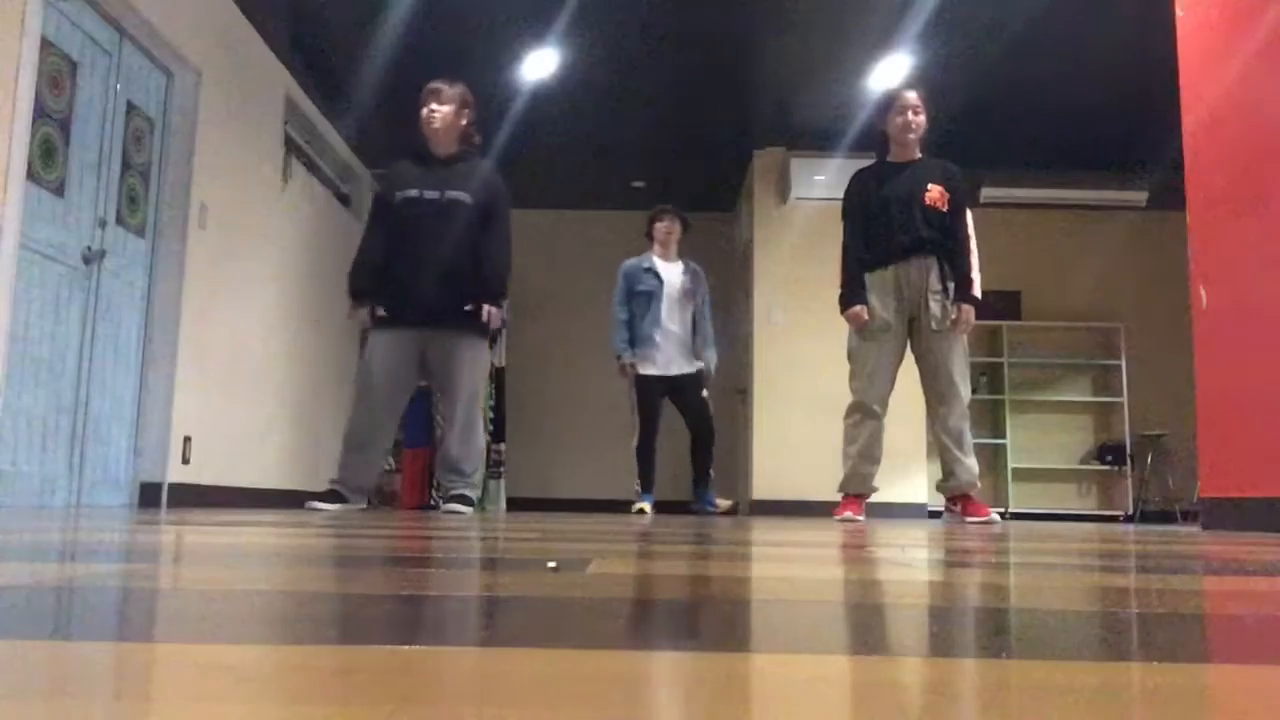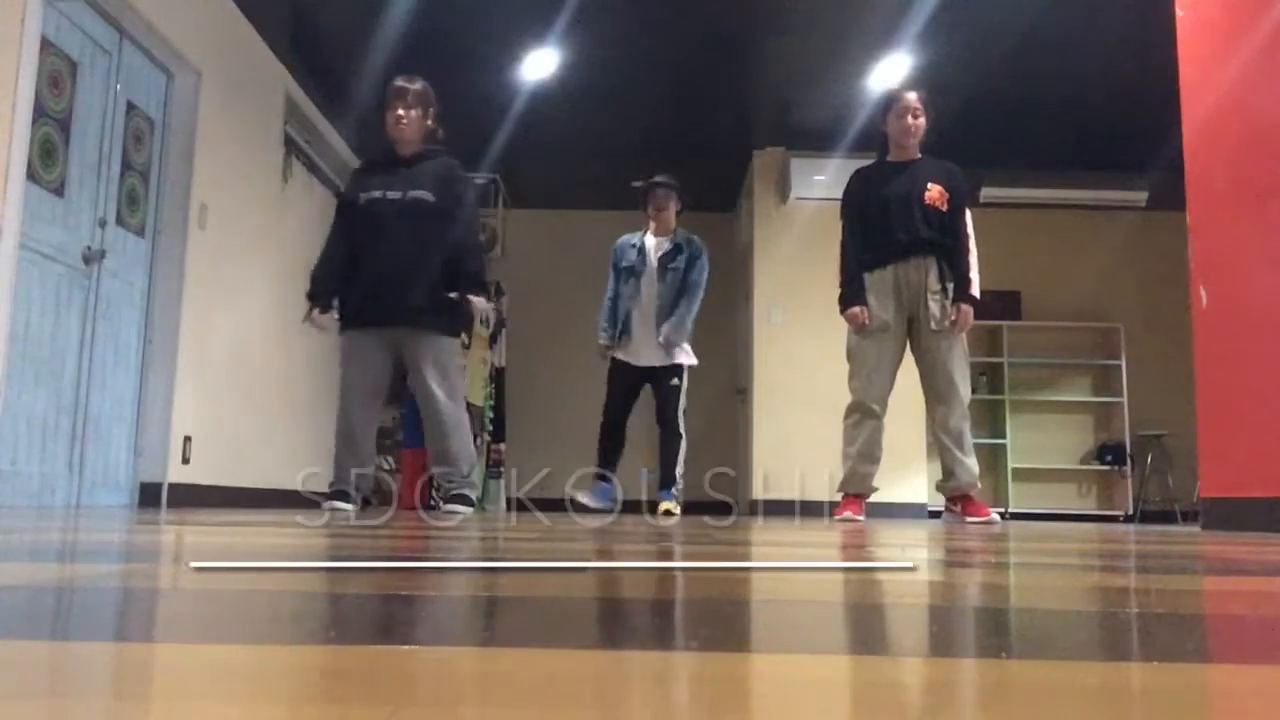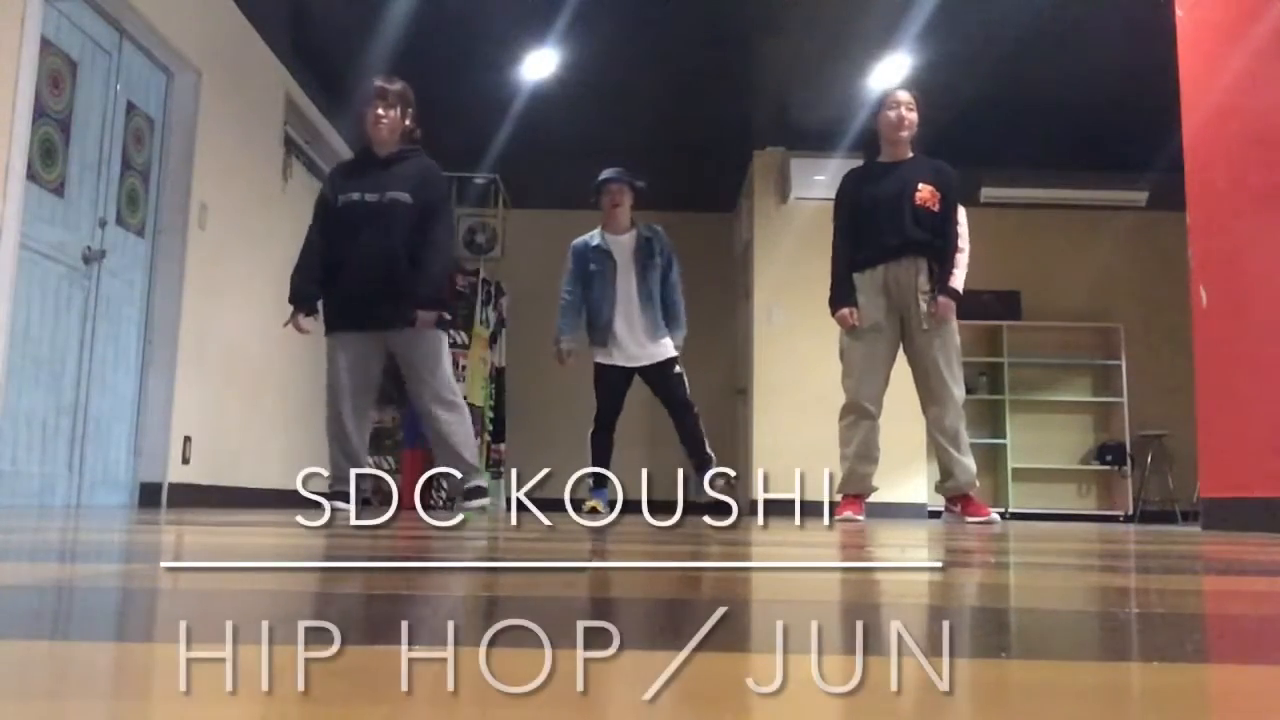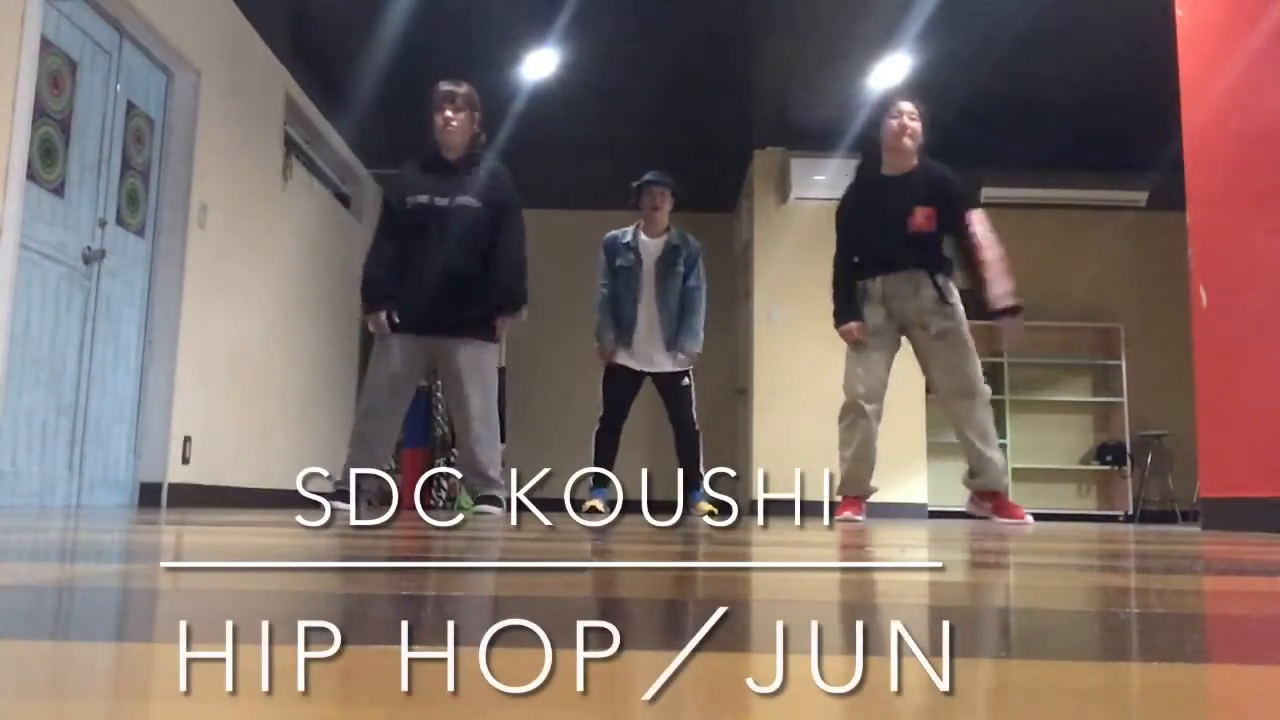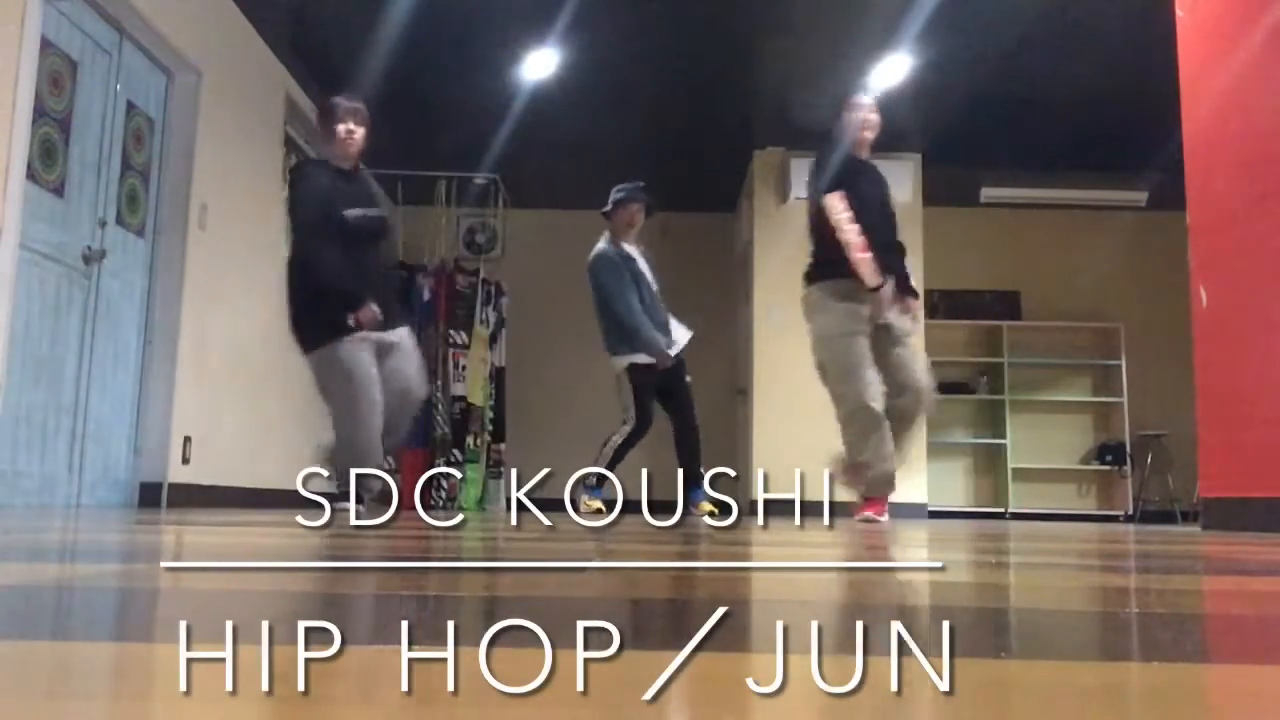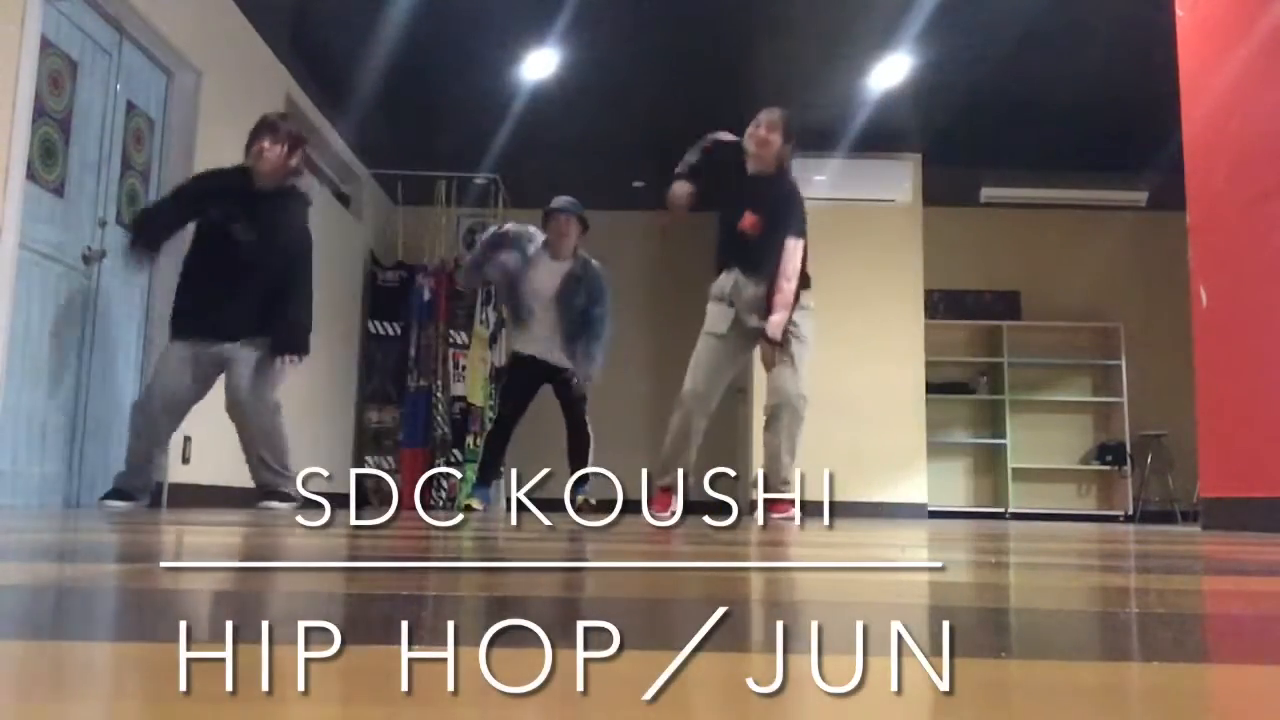
dt=0.7s
person 1, frame 1
left shoulder: (946, 176)
right shoulder: (864, 181)
left elbow: (961, 240)
right elbow: (852, 244)
left wrist: (967, 295)
right wrist: (852, 297)
left hip: (937, 286)
right hip: (880, 287)
left knee: (950, 396)
right knee: (868, 395)
left ankle: (961, 493)
right ankle: (854, 493)
person 1, frame 2
left shoulder: (947, 176)
right shoulder: (864, 181)
left elbow: (962, 240)
right elbow: (851, 244)
left wrist: (966, 294)
right wrist: (851, 297)
left hip: (936, 286)
right hip: (879, 286)
left knee: (951, 395)
right knee: (867, 395)
left ankle: (960, 492)
right ankle: (854, 493)
person 1, frame 3
left shoulder: (939, 174)
right shoulder: (856, 181)
left elbow: (956, 237)
right elbow: (842, 244)
left wrist: (949, 288)
right wrist: (841, 298)
left hip: (928, 285)
right hip: (870, 286)
left knee: (944, 393)
right knee: (861, 394)
left ankle: (959, 492)
right ankle: (853, 493)
person 1, frame 4
left shoulder: (940, 181)
right shoulder: (861, 191)
left elbow: (978, 237)
right elbow: (843, 257)
left wrist: (1002, 301)
right wrist: (845, 311)
left hip: (929, 292)
right hip: (874, 296)
left knee: (968, 390)
right knee: (860, 395)
left ankle: (990, 490)
right ankle: (852, 494)
person 1, frame 5
left shoulder: (874, 176)
right shoulder: (832, 165)
right elbow: (844, 224)
left wrist: (906, 288)
right wrist: (875, 284)
left hip: (883, 295)
right hip: (836, 294)
left knee: (915, 390)
right knee: (862, 400)
left ankle: (862, 470)
right ankle: (876, 491)
person 1, frame 6
left shoulder: (786, 194)
right shoulder: (729, 157)
left elbow: (790, 267)
right elbow: (710, 145)
left wrist: (774, 331)
right wrist: (682, 181)
left hip: (783, 302)
right hip: (731, 294)
left knee: (787, 394)
right knee: (695, 393)
left ankle: (777, 492)
right ankle: (666, 486)
person 2, frame 1
left shoulder: (483, 177)
right shoulder: (399, 175)
left elbow: (495, 242)
right elbow: (375, 238)
left wrist: (491, 295)
right wrist: (362, 291)
left hip: (459, 314)
right hip: (396, 311)
left knee: (462, 407)
right knee: (373, 402)
left ankle: (459, 490)
right ankle: (348, 488)
person 2, frame 2
left shoulder: (448, 174)
right shoulder: (365, 177)
left elbow: (464, 236)
right elbow: (340, 241)
left wrist: (471, 287)
right wrist: (322, 294)
left hip: (429, 313)
right hip: (365, 312)
left knee: (444, 405)
right knee: (355, 405)
left ankle: (459, 490)
right ankle: (347, 488)
person 2, frame 3
left shoulder: (425, 173)
right shoulder: (343, 177)
left elbow: (439, 243)
right elbow: (319, 243)
left wrist: (431, 299)
right wrist: (304, 298)
left hip: (412, 312)
right hip: (351, 312)
left knee: (440, 398)
right knee: (345, 405)
left ankle: (471, 483)
right ankle: (344, 490)
person 2, frame 4
left shoulder: (492, 177)
right shoulder: (409, 179)
left elbow: (509, 245)
right elbow: (386, 244)
left wrist: (509, 302)
right wrist: (377, 298)
left hip: (470, 318)
right hip: (407, 316)
left knee: (476, 410)
right knee: (378, 404)
left ankle: (487, 491)
right ankle: (353, 488)
person 2, frame 5
left shoulder: (362, 186)
right shoulder: (312, 184)
right elbow: (315, 253)
left wrist: (386, 300)
right wrist: (354, 301)
left hip: (383, 317)
right hip: (334, 318)
left knee: (410, 391)
right knee: (363, 407)
left ankle: (357, 480)
right ankle: (362, 491)
person 2, frame 6
left shoulder: (291, 218)
right shoulder: (223, 184)
left elbow: (296, 285)
right elbow: (173, 208)
left wrist: (291, 341)
right wrist: (145, 234)
left hip: (255, 335)
right hip: (199, 327)
left knee: (251, 404)
right knee: (158, 400)
left ankle: (279, 486)
right ankle: (133, 484)
person 3, frame 1
left shoulder: (695, 274)
right shoulder: (633, 270)
left elbow: (704, 318)
right elbow: (622, 315)
left wrist: (709, 354)
right wrist: (624, 354)
left hip: (688, 366)
right hip: (647, 365)
left knee: (704, 427)
right knee: (647, 431)
left ankle: (705, 493)
right ankle: (645, 495)
person 3, frame 2
left shoulder: (692, 248)
right shoulder: (625, 246)
left elbow: (693, 295)
right elbow: (613, 294)
left wrist: (674, 331)
right wrist: (606, 336)
left hip: (670, 353)
right hip: (627, 350)
left knee: (670, 421)
right knee: (612, 416)
left ankle: (669, 492)
right ankle: (604, 485)
person 3, frame 3
left shoulder: (655, 239)
right shoulder: (583, 248)
left elbow: (671, 288)
right elbow: (572, 296)
left wrist: (677, 332)
right wrist: (564, 337)
left hip: (656, 347)
right hip: (610, 351)
left knee: (683, 408)
right knee: (604, 420)
left ankle: (706, 472)
right ankle: (599, 491)
person 3, frame 4
left shoulder: (687, 247)
right shoulder: (615, 243)
left elbow: (695, 297)
right elbow: (605, 294)
left wrist: (691, 343)
right wrist: (605, 338)
left hip: (671, 354)
right hip: (624, 352)
left knee: (685, 422)
right knee: (610, 421)
left ankle: (695, 493)
right ankle: (599, 491)
person 3, frame 5
left shoulder: (636, 252)
right shoulder: (604, 257)
right elbow: (625, 307)
right wrist: (656, 344)
left hip: (667, 351)
right hip: (633, 355)
left knee: (687, 418)
right knee: (638, 422)
left ankle: (695, 494)
right ankle: (591, 489)
person 3, frame 6
left shoulder: (590, 272)
right shoulder: (524, 244)
left elbow: (599, 323)
right elbow: (497, 238)
left wrist: (589, 367)
right wrist: (473, 268)
left hip: (568, 360)
right hip: (525, 353)
left knee: (578, 421)
right knee: (505, 419)
left ankle: (580, 490)
right ankle: (481, 489)
